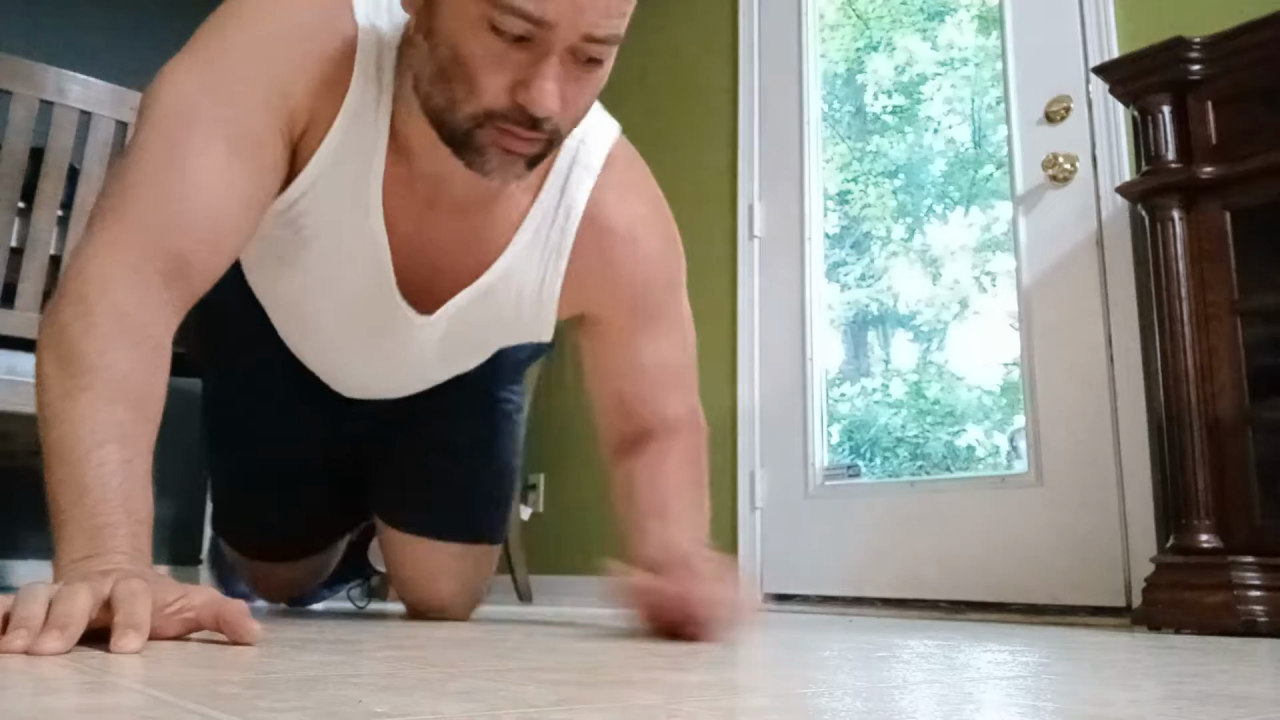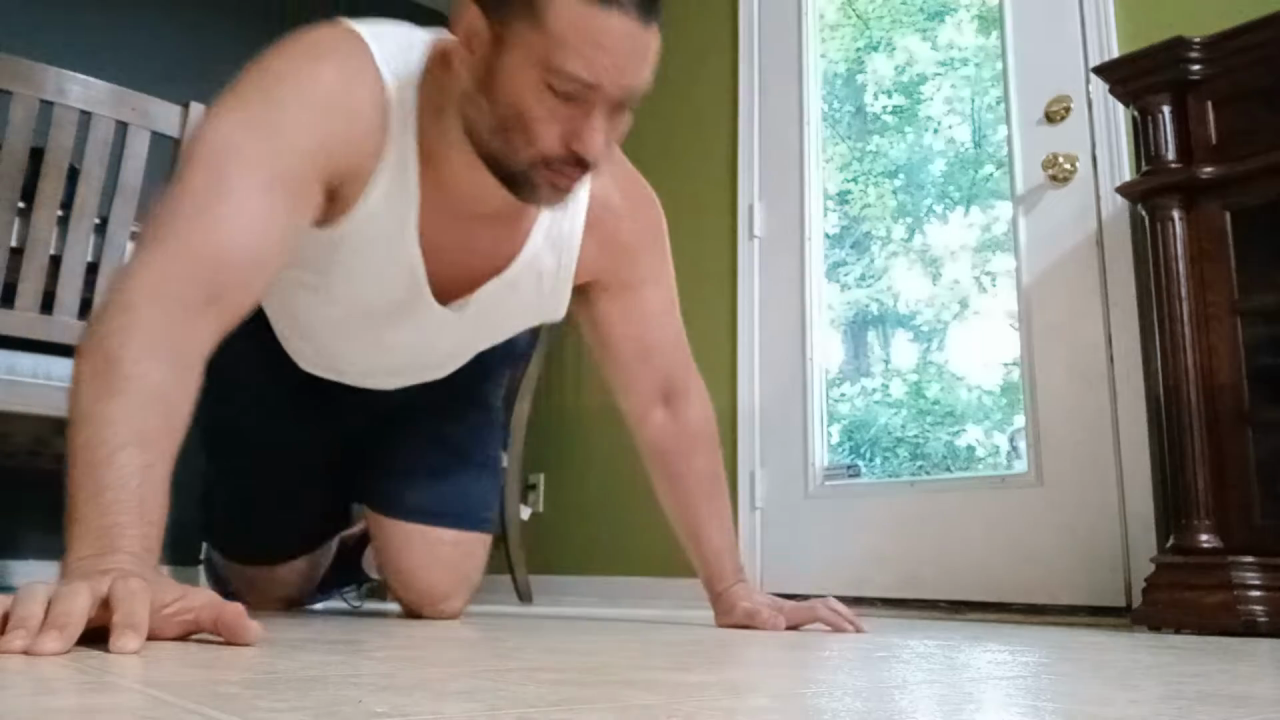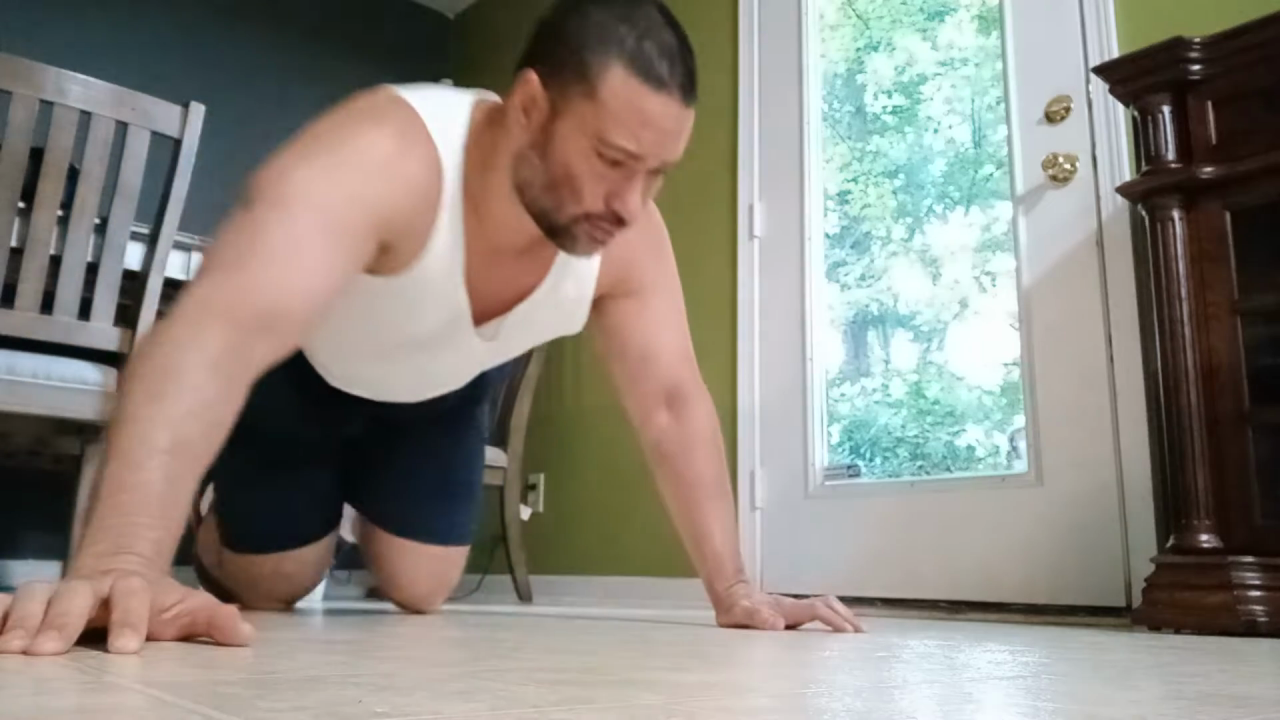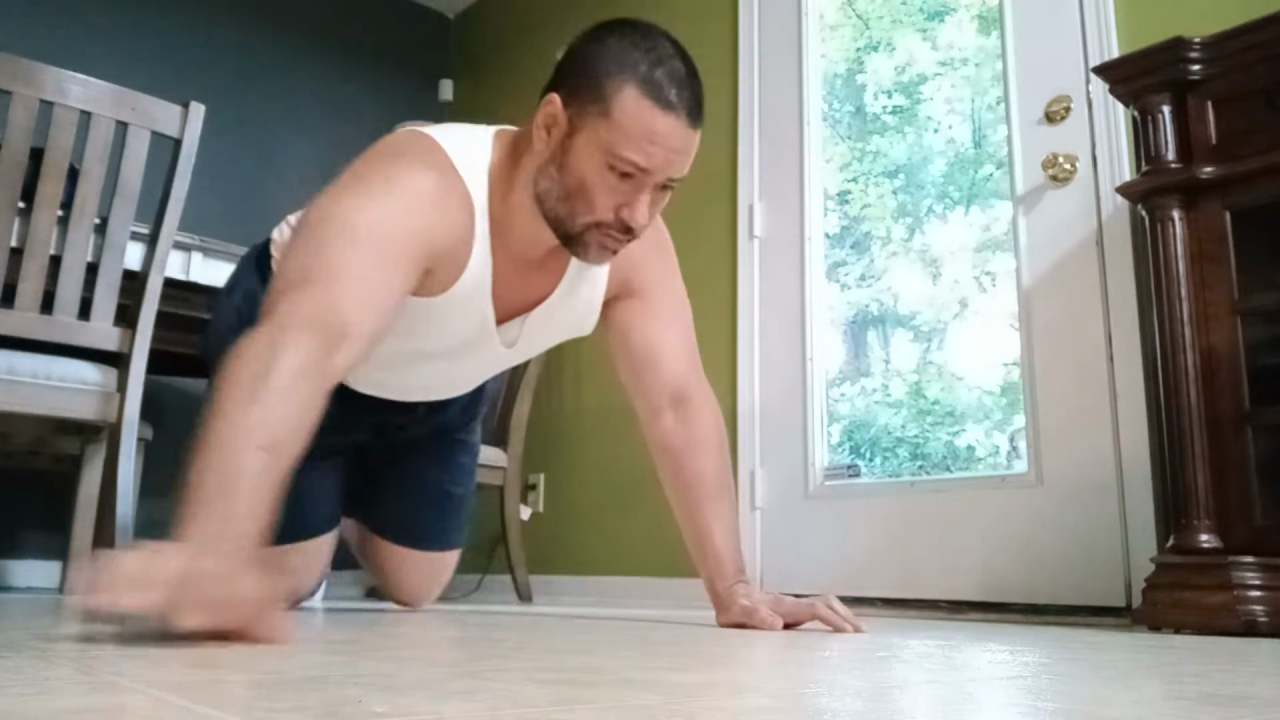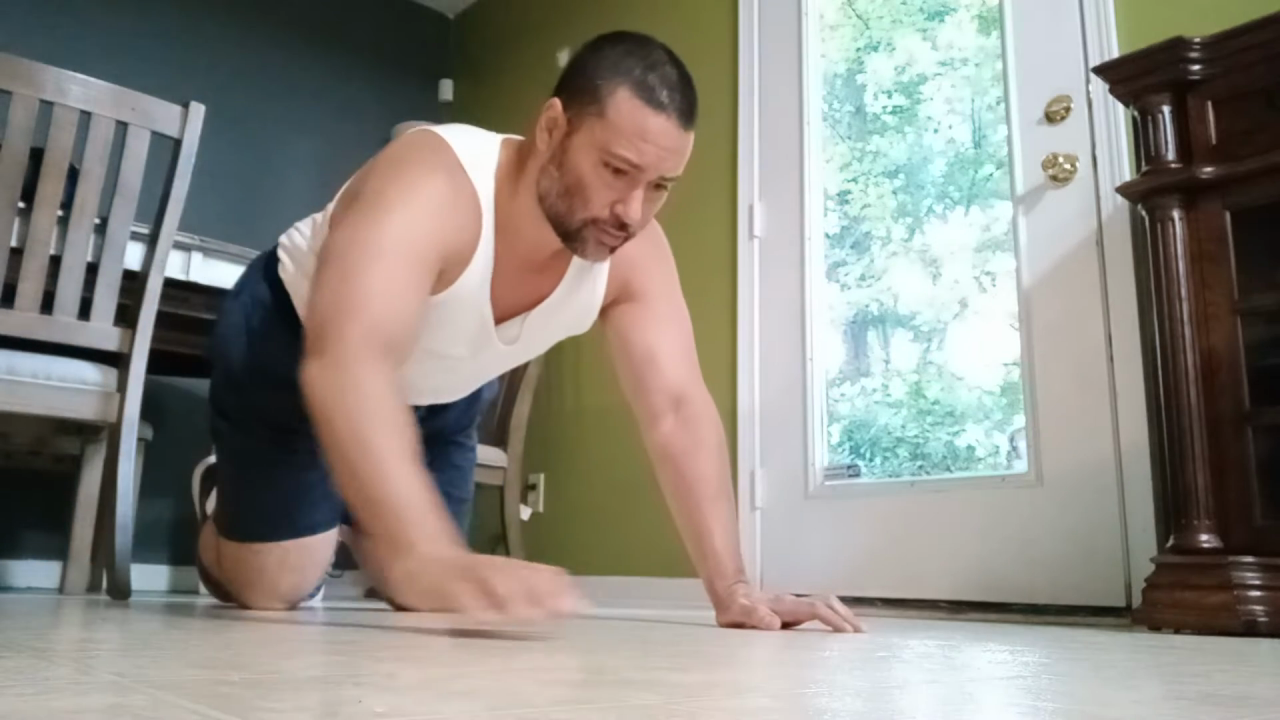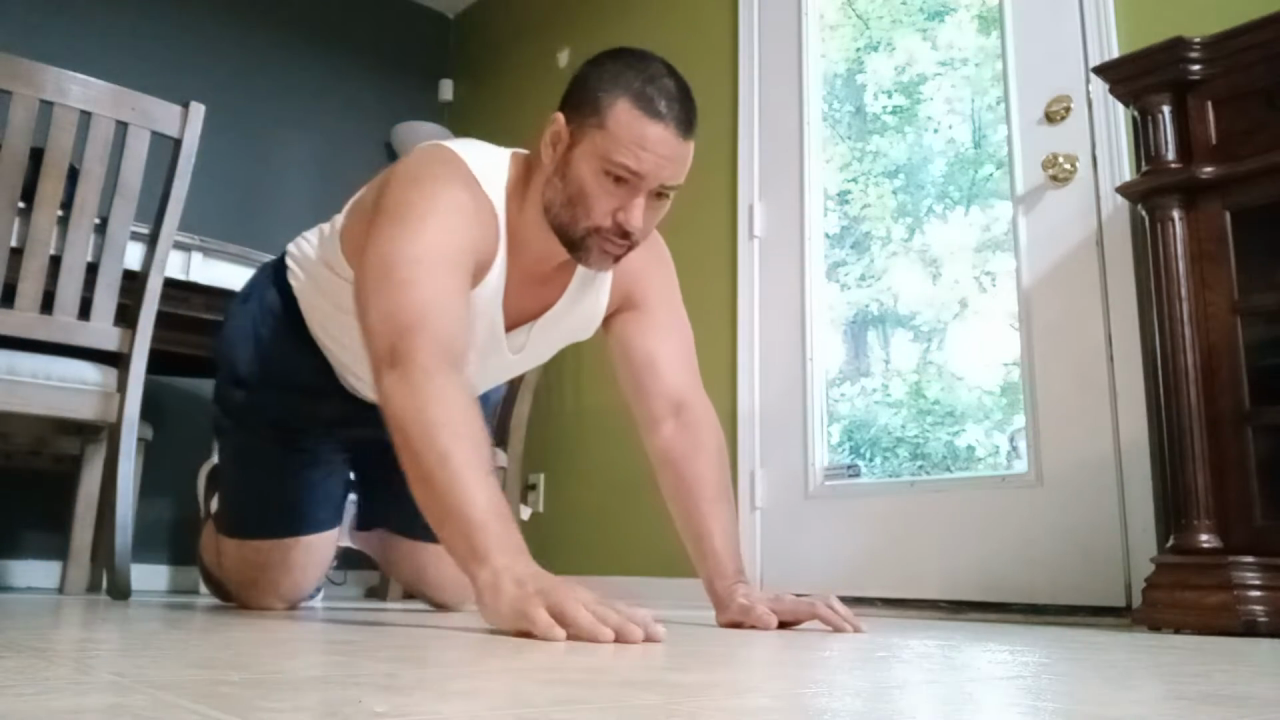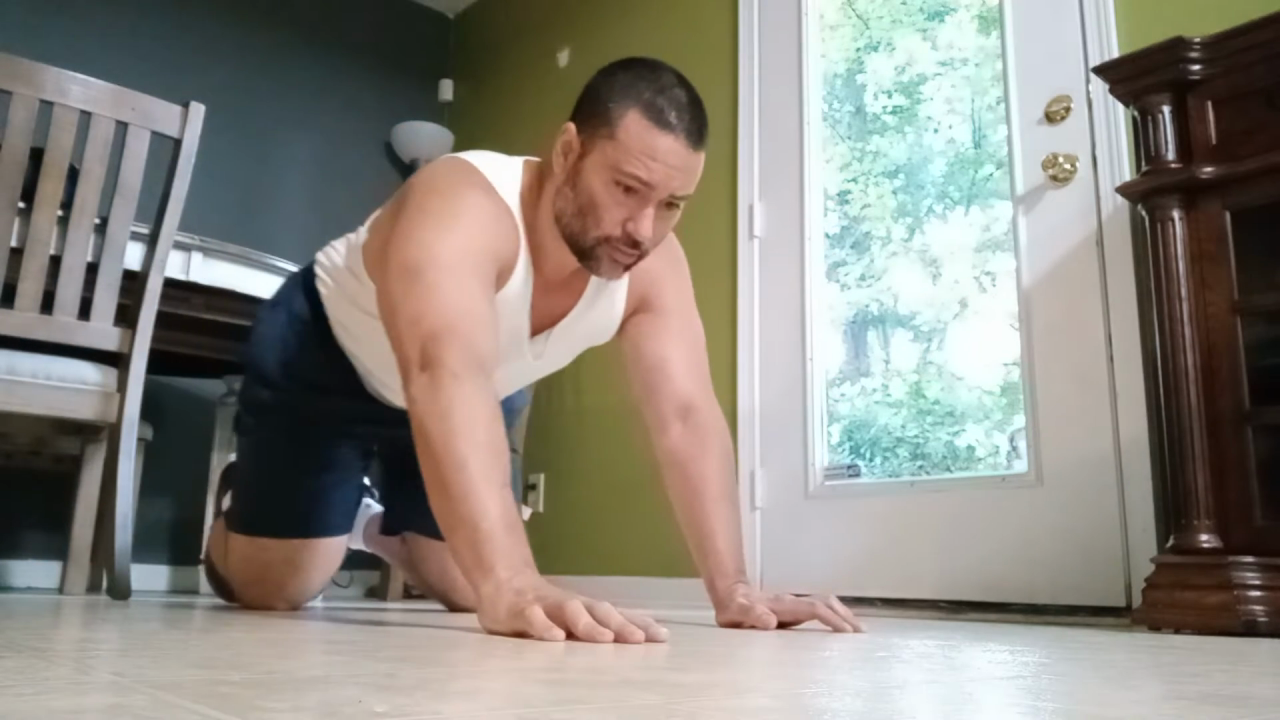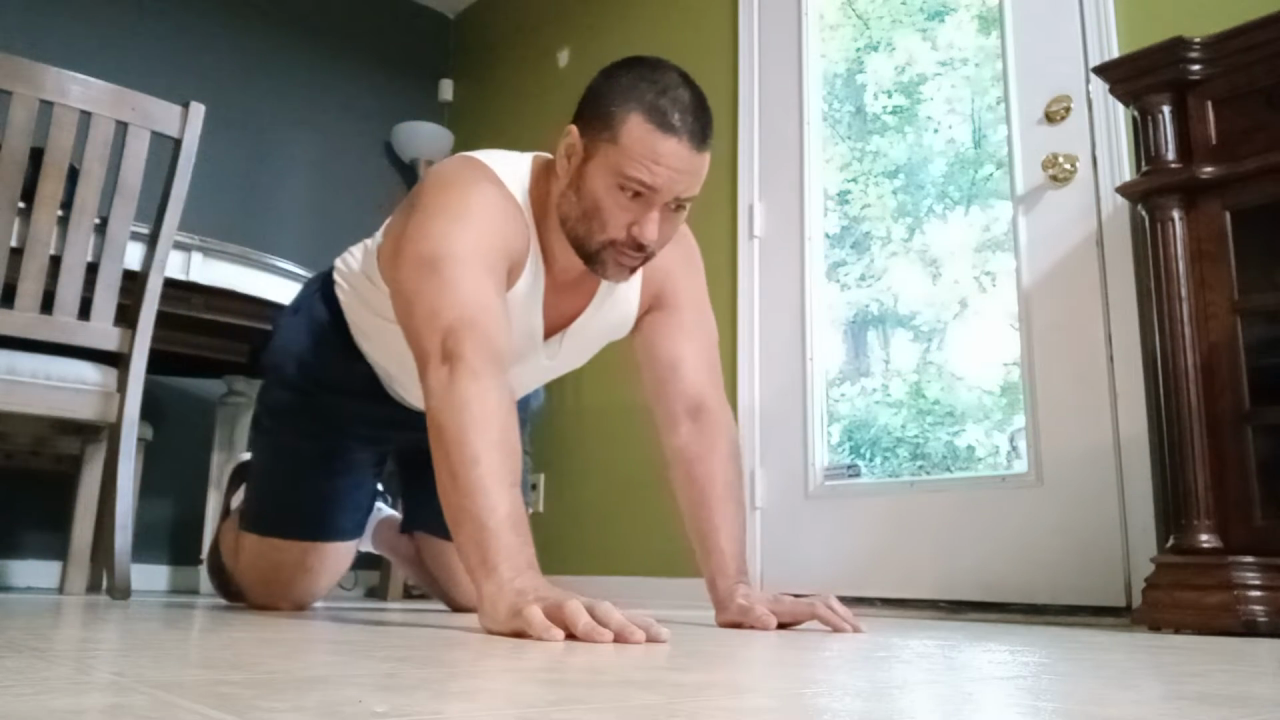
dt=0.2s
person 1, frame 1
left shoulder: (617, 220)
left elbow: (657, 429)
right elbow: (127, 283)
left wrist: (673, 563)
right wrist: (107, 563)
left hip: (462, 376)
right hip: (276, 338)
left knee: (443, 599)
right knee: (275, 580)
left ankle: (387, 526)
right ankle: (341, 536)
person 1, frame 2
left shoulder: (614, 214)
right shoulder: (333, 87)
left elbow: (665, 399)
right elbow: (162, 308)
left wrist: (731, 589)
right wrist: (110, 565)
left hip: (446, 374)
right hip: (278, 350)
left knee: (436, 594)
right knee: (268, 585)
left ankle: (366, 542)
right ankle: (325, 544)
person 1, frame 3
left shoulder: (628, 239)
right shoulder: (385, 156)
left elbow: (671, 405)
right elbow: (218, 334)
left wrist: (732, 590)
right wrist: (121, 564)
left hip: (439, 390)
right hip: (293, 365)
left knee: (420, 594)
right knee: (265, 586)
left ankle: (366, 512)
person 1, frame 4
left shoulder: (633, 246)
right shoulder: (421, 188)
left elbow: (678, 407)
right elbow: (301, 346)
left wrist: (733, 590)
right wrist: (210, 554)
left hip: (440, 391)
right hip: (303, 345)
left knee: (417, 590)
right knee: (271, 582)
left ankle: (353, 510)
person 1, frame 5
left shoulder: (635, 254)
right shoulder: (432, 187)
left elbow: (677, 411)
right elbow: (347, 361)
left wrist: (732, 590)
right wrist: (440, 560)
left hip: (438, 393)
right hip: (290, 335)
left knee: (425, 599)
right knee: (269, 587)
left ankle: (360, 516)
right ankle: (227, 496)
person 1, frame 6
left shoulder: (637, 264)
right shoulder: (445, 198)
left elbow: (678, 416)
right elbow: (415, 375)
left wrist: (731, 590)
right wrist: (509, 577)
left hip: (448, 393)
right hip: (298, 347)
left knee: (454, 592)
right knee: (272, 590)
left ankle: (371, 524)
right ankle: (230, 499)
person 1, frame 7
left shoulder: (654, 266)
right shoulder: (463, 208)
left elbow: (686, 418)
right elbow: (445, 379)
left wrist: (731, 589)
right wrist: (510, 586)
left hip: (470, 396)
right hip: (321, 355)
left knee: (468, 589)
right knee: (276, 589)
left ankle: (381, 525)
right ankle: (240, 501)
person 1, frame 8
left shoulder: (669, 263)
right shoulder: (474, 205)
left elbow: (696, 418)
right elbow: (462, 373)
left wrist: (732, 589)
right wrist: (512, 586)
left hip: (485, 395)
right hip: (342, 361)
left knee: (472, 588)
right knee: (282, 588)
left ankle: (397, 530)
right ankle: (251, 498)
